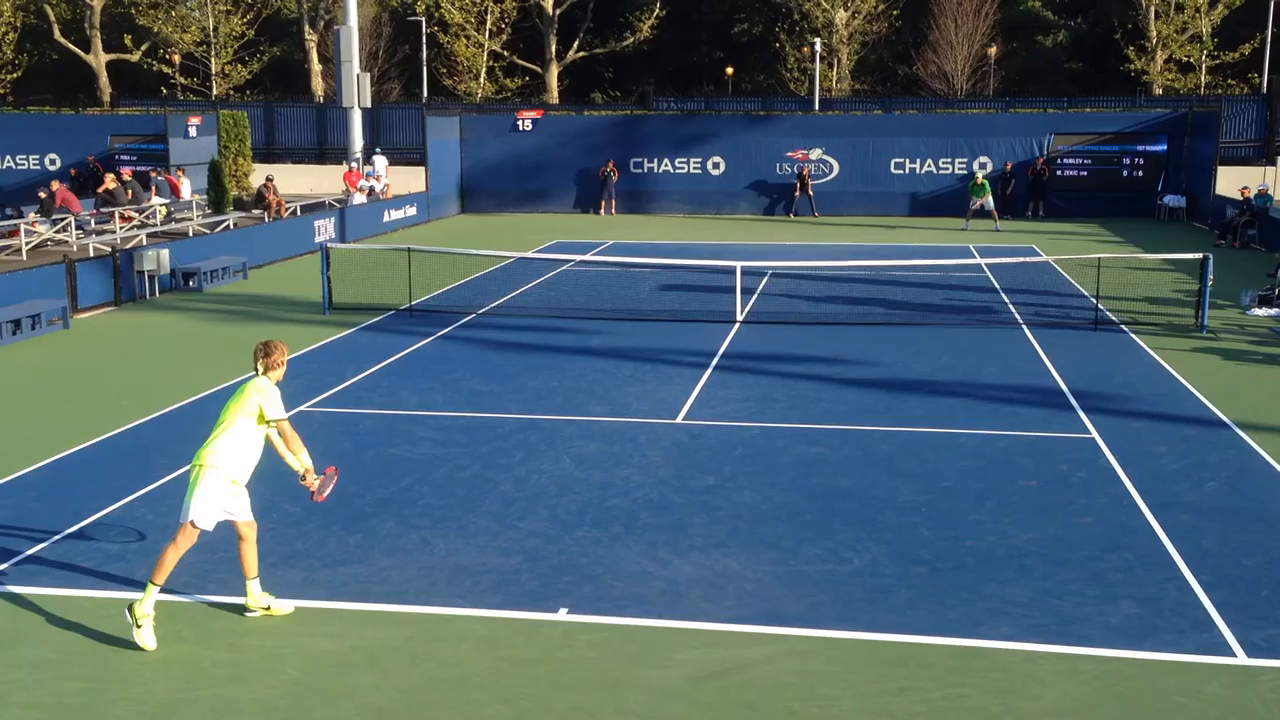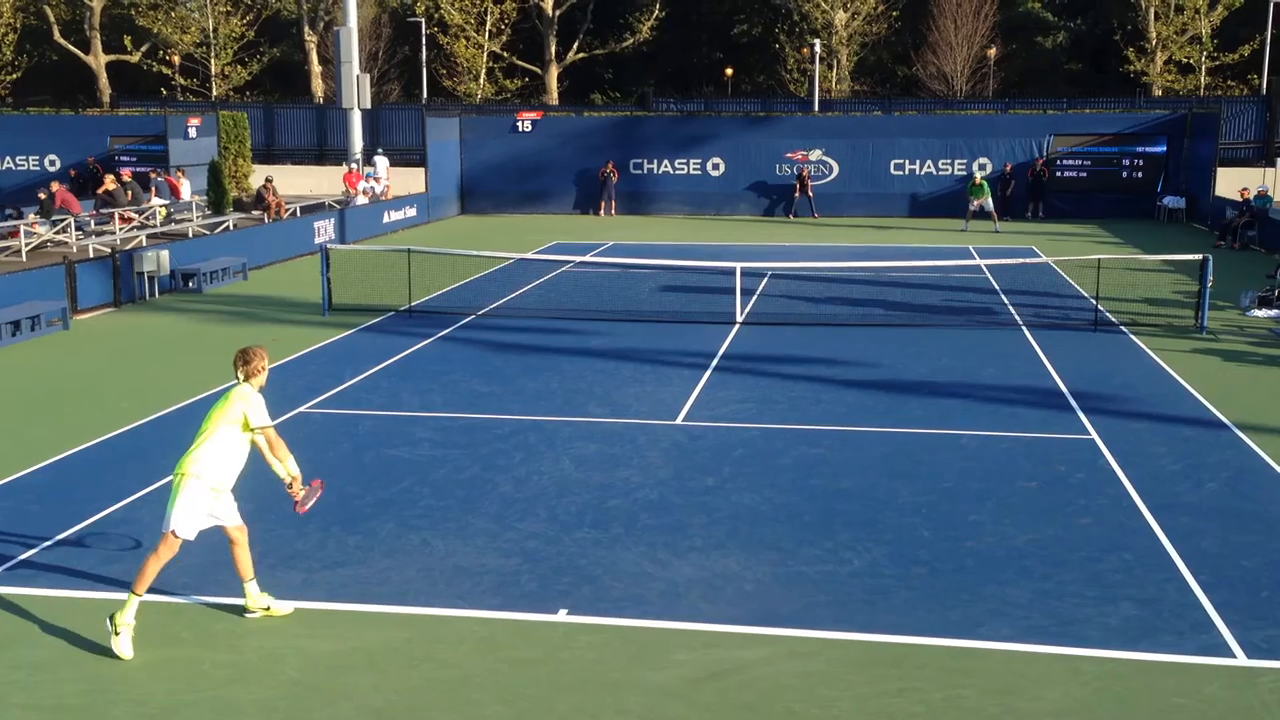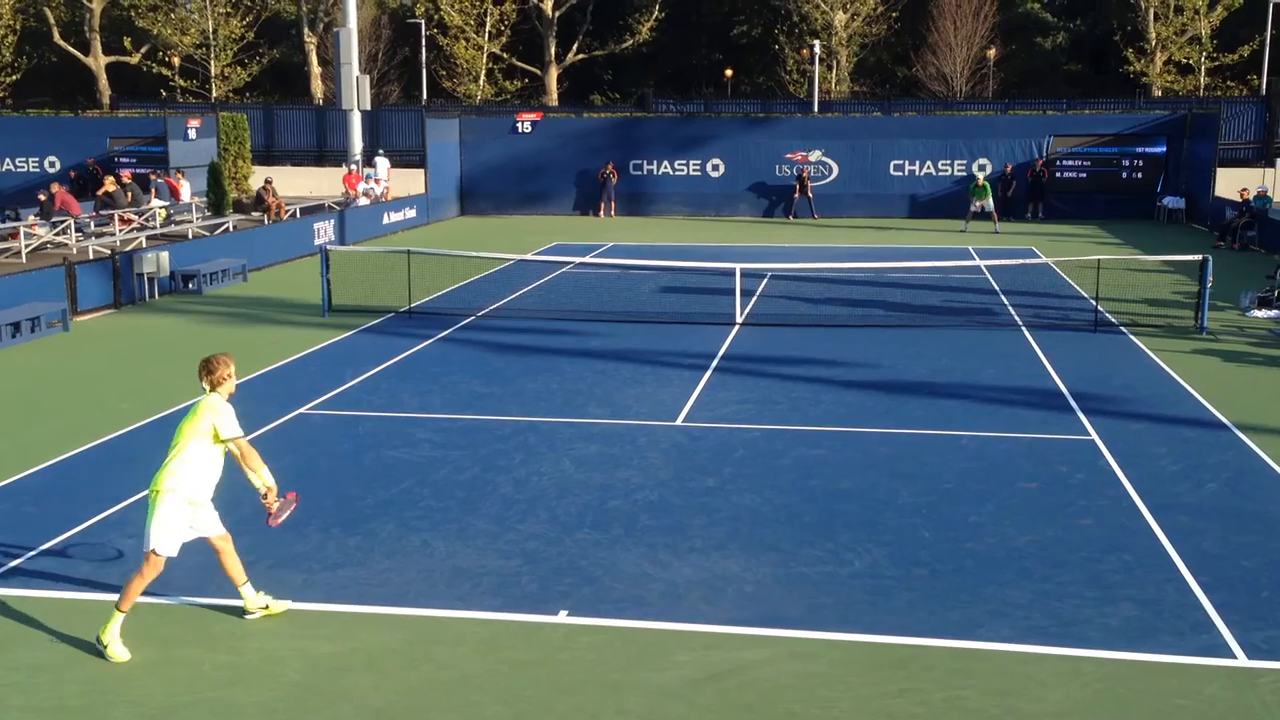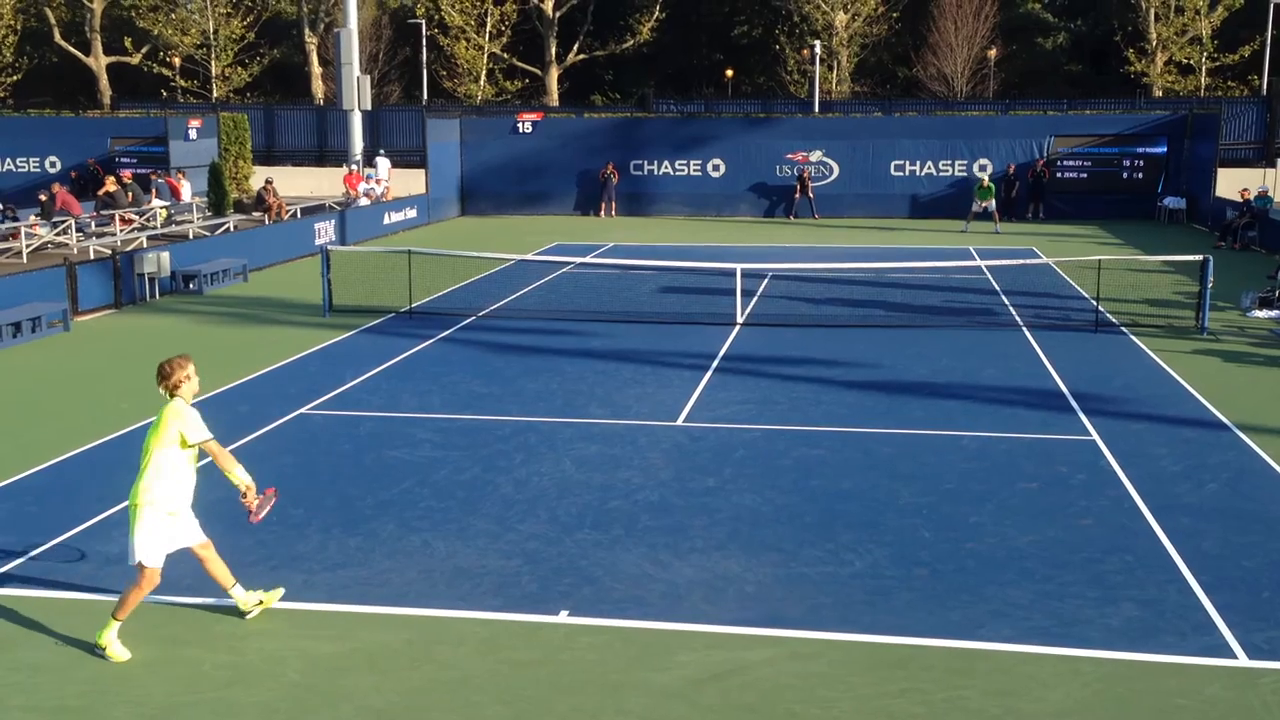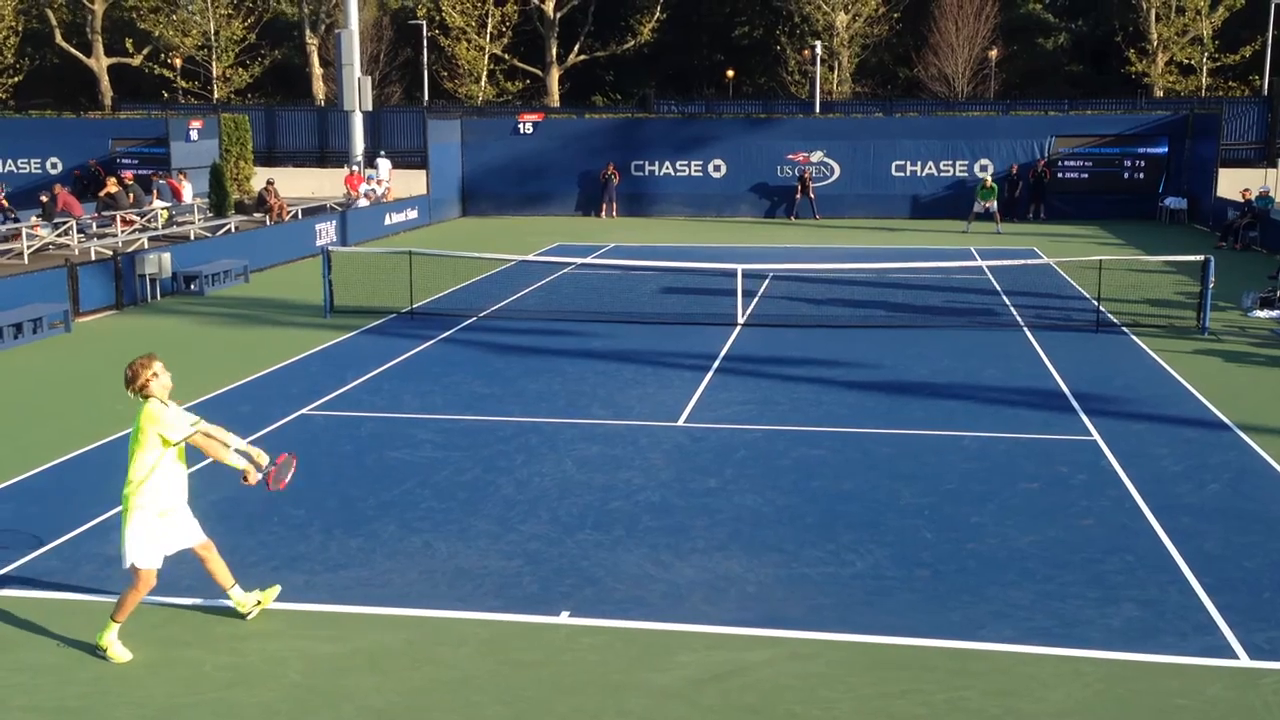
dt=0.2s
person 1, frame 1
left shoulder: (255, 389)
right shoulder: (265, 389)
left elbow: (276, 439)
right elbow: (288, 434)
left wrist: (301, 470)
right wrist: (308, 465)
left hip: (231, 475)
right hip: (215, 471)
left knee: (248, 529)
right knee: (186, 536)
left ankle: (255, 598)
right ankle: (143, 607)
person 1, frame 2
left shoulder: (241, 397)
right shoulder: (249, 397)
left elbow: (263, 445)
right elbow: (275, 441)
left wrist: (288, 479)
right wrist: (296, 473)
left hip: (215, 483)
right hip: (197, 479)
left knee: (239, 533)
right knee: (168, 546)
left ankle: (255, 600)
right ankle: (124, 618)
person 1, frame 3
left shoulder: (211, 406)
right shoulder: (219, 407)
left elbow: (239, 455)
right elbow: (247, 452)
left wrist: (262, 488)
right wrist: (270, 483)
left hip: (194, 495)
right hip: (173, 493)
left knee: (224, 541)
right knee: (153, 564)
left ankle: (253, 601)
right ankle: (110, 631)
person 1, frame 4
left shoulder: (180, 412)
right shoulder: (182, 413)
left elbow: (217, 457)
right elbow: (218, 454)
left wrist: (241, 486)
right wrist: (248, 483)
left hip: (175, 505)
right hip: (153, 505)
left knee: (205, 548)
right knee: (148, 578)
left ankle: (245, 600)
right ankle: (107, 637)
person 1, frame 5
left shoulder: (168, 408)
right shoulder: (156, 413)
left elbow: (211, 429)
right elbow: (206, 445)
left wrist: (250, 449)
right wrist: (245, 465)
left hip: (171, 504)
right hip: (145, 508)
left knee: (207, 549)
right knee: (144, 580)
left ankle: (244, 601)
right ankle: (107, 638)
